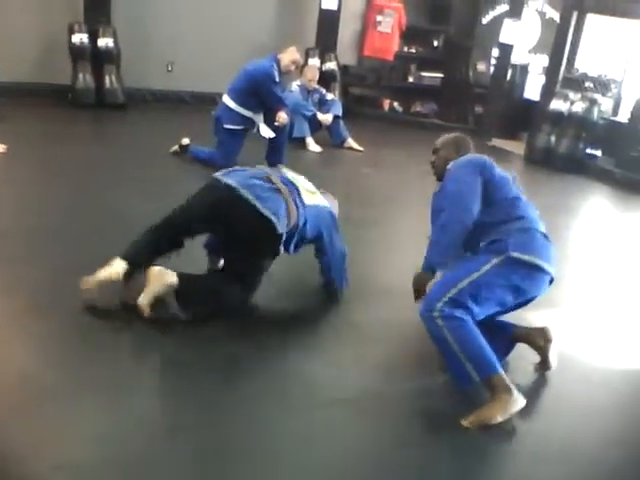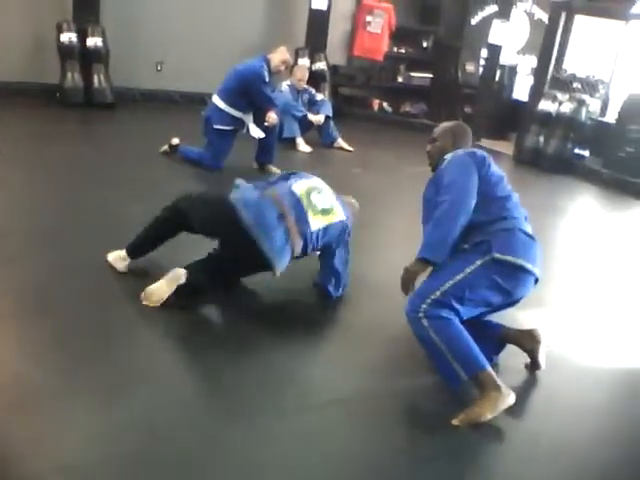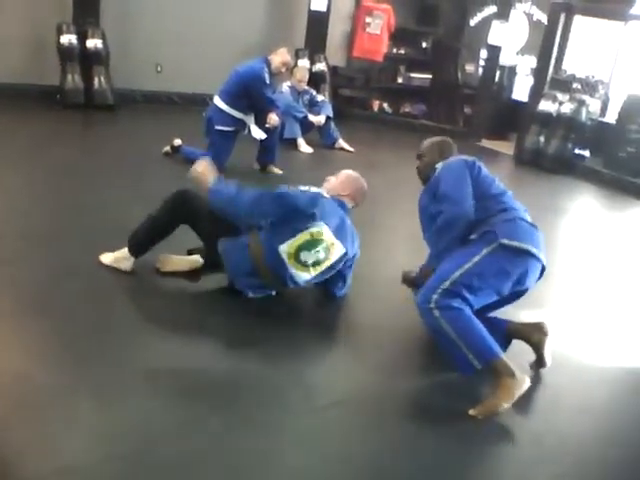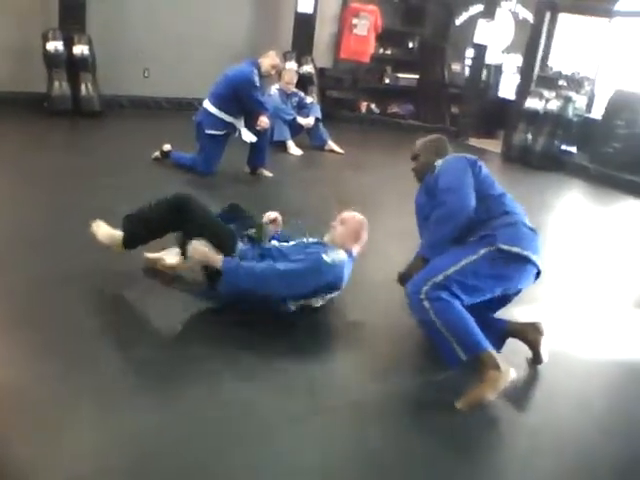
dt=0.4s
person 1, frame 1
left shoulder: (464, 168)
right shoulder: (475, 177)
left elbow: (459, 216)
left wrist: (429, 268)
left hip: (515, 254)
right hip: (529, 260)
left knee: (438, 308)
right knee: (455, 315)
left ankle: (504, 393)
right ankle: (531, 336)
person 1, frame 2
left shoulder: (461, 160)
right shoulder: (472, 169)
left elbow: (454, 210)
left wrist: (423, 260)
left hip: (500, 253)
right hip: (517, 262)
left knee: (423, 310)
right knee: (442, 315)
left ankle: (493, 390)
right ankle: (519, 337)
person 1, frame 3
left shoulder: (451, 168)
right shoulder: (441, 186)
left elbow: (456, 215)
left wrist: (432, 266)
right wrist: (425, 277)
left hip: (507, 243)
right hip: (523, 254)
left knee: (435, 301)
right knee: (451, 312)
left ankle: (508, 377)
right ankle: (526, 332)
person 1, frame 4
left shoulder: (450, 167)
right shoulder: (433, 187)
left elbow: (457, 209)
left wrist: (422, 258)
right wrist: (420, 267)
left hip: (505, 246)
right hip: (515, 254)
left knee: (423, 292)
right knee: (448, 318)
left ankle: (492, 369)
right ankle: (522, 331)
person 2, frame 1
left shoulder: (286, 174)
right shoulder: (327, 216)
right elbow: (336, 282)
left wrist: (215, 253)
left hip: (226, 184)
right hip: (261, 220)
left knee: (172, 229)
right knee: (235, 291)
left ankle: (121, 266)
right ankle: (172, 281)
person 2, frame 2
left shoulder: (311, 181)
right shoulder: (343, 227)
left elbow: (267, 188)
right elbow: (333, 288)
left hip: (245, 211)
right hip: (267, 253)
left knee: (184, 207)
right knee: (224, 268)
left ankle: (127, 255)
right ankle: (185, 277)
person 2, frame 3
left shoulder: (312, 199)
right shoulder: (352, 241)
left elbow: (253, 204)
right elbow: (336, 289)
left wrist: (213, 182)
left hip: (247, 269)
right hip: (265, 285)
left knee: (184, 200)
left ankle: (128, 254)
right ankle: (199, 260)
person 2, frame 4
left shoulder: (330, 265)
right shoulder: (333, 255)
left elbow: (268, 279)
left wrist: (217, 260)
right wrist: (273, 231)
left hip: (240, 281)
left knee: (183, 205)
right knee: (234, 215)
left ankle: (122, 237)
right ankle: (178, 255)
person 3, frame 1
left shoulder: (272, 67)
right shoulder: (266, 70)
left elbow: (276, 99)
right elbow: (275, 99)
left wrist: (282, 112)
right wrist: (281, 110)
left hip: (247, 114)
right hip: (232, 116)
left knee: (281, 122)
right knee: (223, 162)
left ankle: (274, 163)
right ankle: (186, 147)
person 3, frame 2
left shoulder: (261, 67)
right shoulder: (256, 70)
left elbow: (267, 98)
right elbow: (265, 99)
left wrist: (271, 111)
right wrist: (271, 110)
left hip: (237, 113)
right hip: (222, 116)
left knee: (270, 122)
right knee: (213, 163)
left ankle: (264, 163)
right ankle: (176, 146)
person 3, frame 3
left shoulder: (262, 67)
right shoulder: (257, 72)
left elbow: (266, 99)
right elbow: (265, 100)
left wrist: (273, 113)
right wrist: (272, 112)
left hip: (237, 115)
right hip: (223, 117)
left knee: (272, 124)
right knee: (215, 164)
left ankle: (265, 164)
right ankle: (178, 147)
person 3, frame 4
left shoulder: (251, 70)
right shoulder: (247, 75)
left elbow: (256, 102)
right elbow: (255, 103)
left wrist: (262, 116)
right wrist: (262, 115)
left hip: (226, 119)
right hip: (213, 121)
left knee: (262, 128)
right knee: (205, 169)
left ankle: (256, 167)
right ankle: (168, 152)
